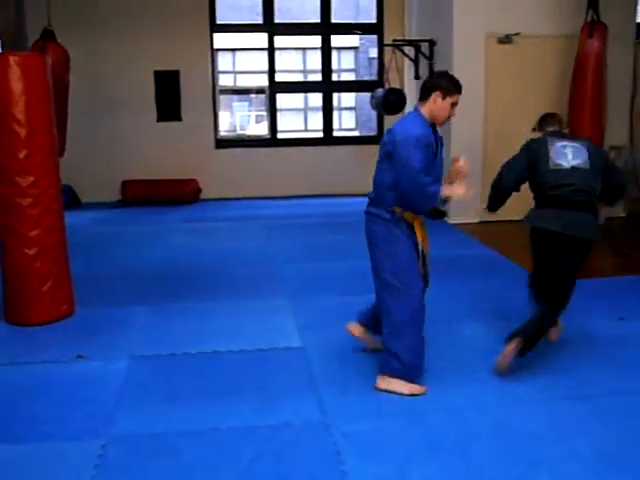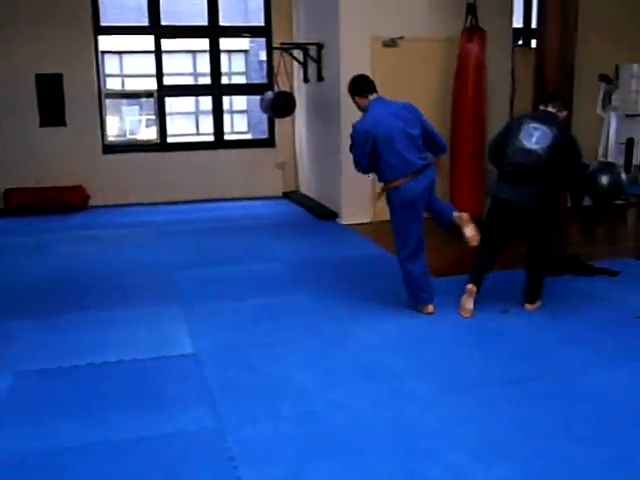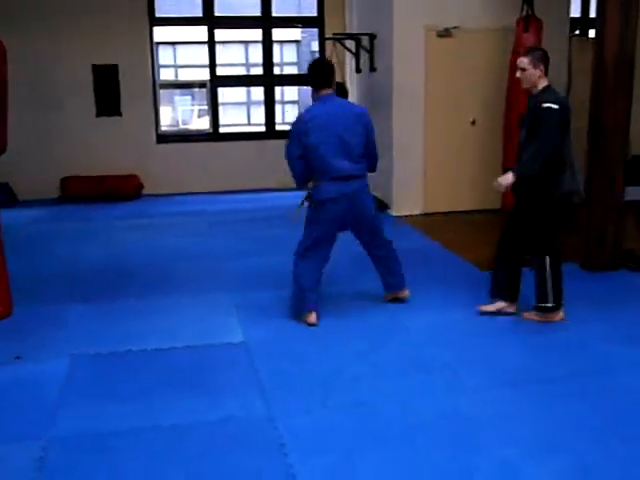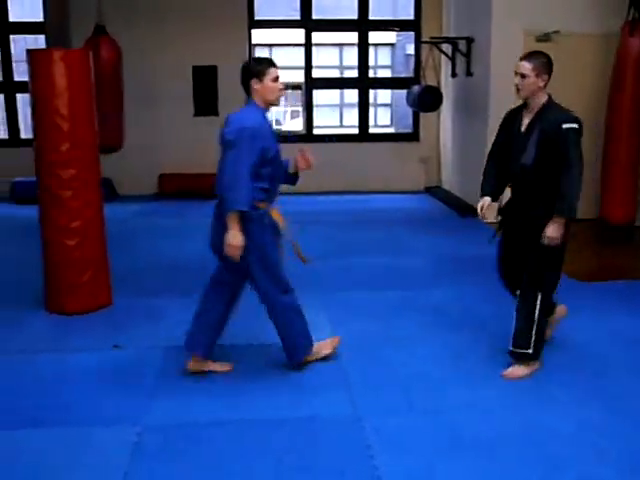
dt=1s
person 1, frame 1
left shoulder: (430, 135)
right shoulder: (410, 134)
left elbow: (427, 182)
right elbow: (414, 187)
left wrist: (451, 182)
right wrist: (449, 191)
left hip: (404, 222)
right hip: (391, 223)
left knee: (412, 284)
right knee: (407, 295)
left ankle: (366, 326)
right ankle: (393, 374)
person 1, frame 2
left shoulder: (363, 127)
right shoulder: (408, 109)
left elbow: (363, 165)
right elbow: (434, 139)
right wrist: (434, 155)
left hip: (402, 190)
right hip: (426, 176)
left knee: (410, 250)
right knee: (425, 199)
left ankle: (423, 302)
right ankle: (457, 217)
person 1, frame 3
left shoulder: (305, 119)
right shoulder: (359, 114)
left elbow: (296, 160)
right elbow: (372, 155)
left wrist: (306, 183)
left hip: (326, 193)
right hip: (358, 189)
left knee: (310, 252)
right knee: (377, 241)
left ankle: (307, 309)
right ankle: (398, 287)
person 1, frame 4
left shoulder: (251, 121)
right shoulder: (247, 124)
right elbow: (235, 178)
left wrist: (293, 167)
right wrist: (233, 228)
left hip: (245, 218)
right hip: (248, 220)
left knee: (225, 285)
right knee: (275, 288)
left ankle: (198, 355)
right ankle: (302, 349)
person 2, frame 1
left shoulder: (534, 146)
right shoulder: (590, 148)
left elbow: (506, 180)
right elbow: (618, 185)
left wrist: (493, 205)
right wrist: (597, 200)
left hip: (546, 220)
right hip: (582, 224)
left knee: (544, 274)
right knee: (556, 289)
left ankle: (548, 324)
right ankle: (519, 341)
person 2, frame 2
left shoulder: (519, 122)
right shoulder: (564, 136)
left elbow: (493, 151)
right elbow: (575, 175)
right wrist: (576, 201)
left hip: (504, 191)
right hip: (536, 198)
left knee: (491, 242)
right knee: (539, 249)
left ankle: (472, 285)
right ankle: (532, 299)
person 2, frame 3
left shoulder: (550, 105)
right shoulder: (541, 102)
left elbow: (545, 149)
left wrist: (515, 175)
right wrist: (520, 178)
left hip: (549, 191)
right hip: (537, 188)
left knee: (543, 247)
right knee: (511, 241)
left ankle: (551, 308)
right ankle: (505, 299)
person 2, frame 4
left shoulder: (562, 122)
right shoulder: (513, 118)
left elbow: (571, 174)
right elbow: (498, 159)
left wrist: (559, 219)
right wrist: (489, 193)
left hip: (545, 216)
right hip: (518, 211)
left knee: (534, 284)
right knee: (510, 272)
left ankle: (527, 356)
right ankle: (551, 311)
